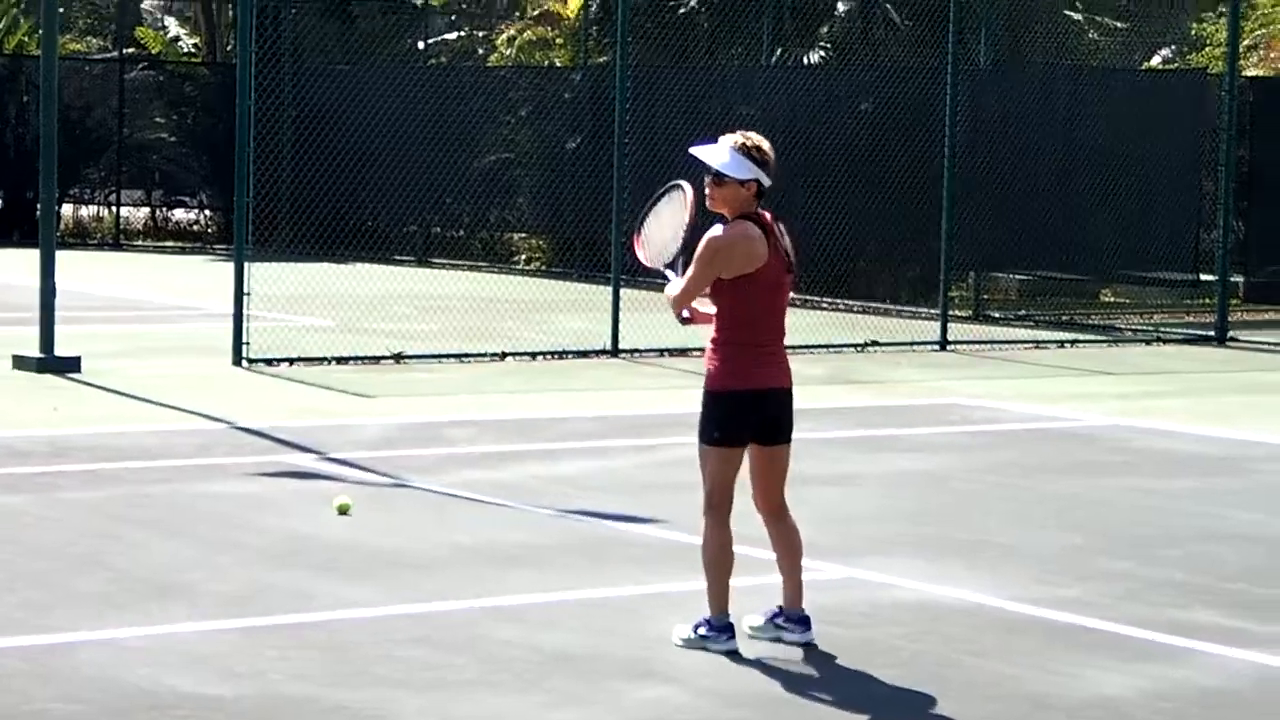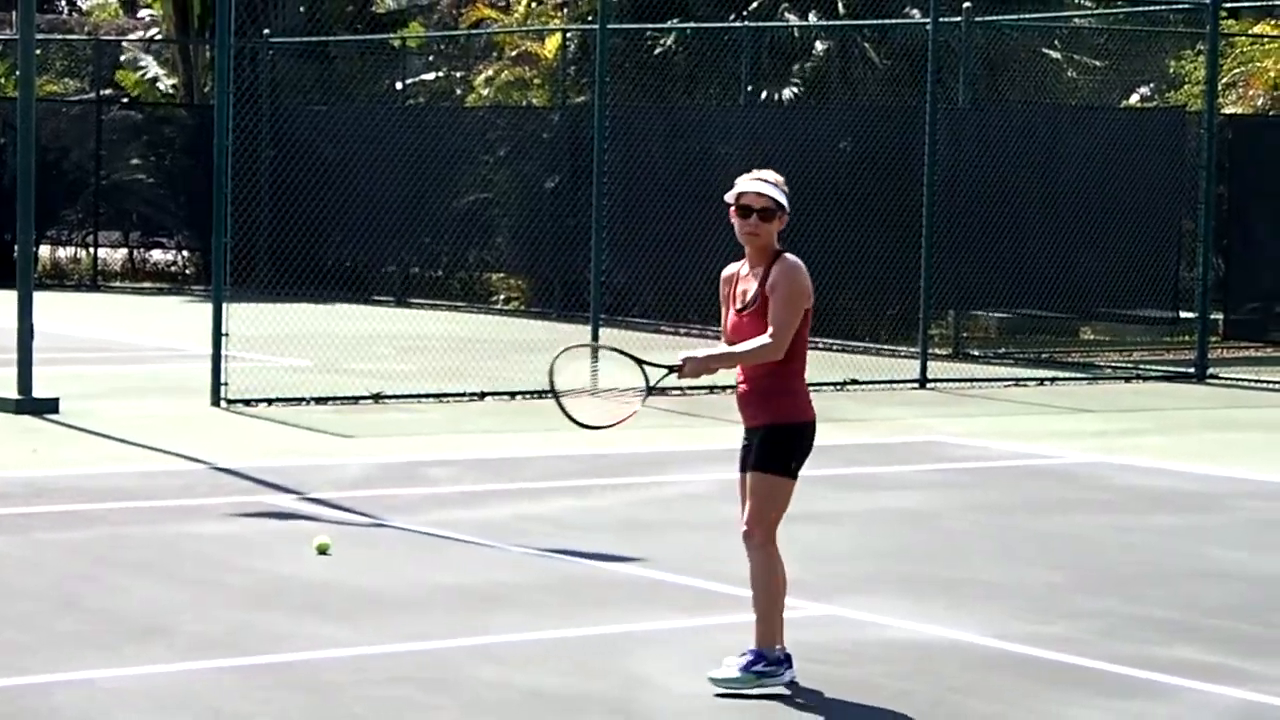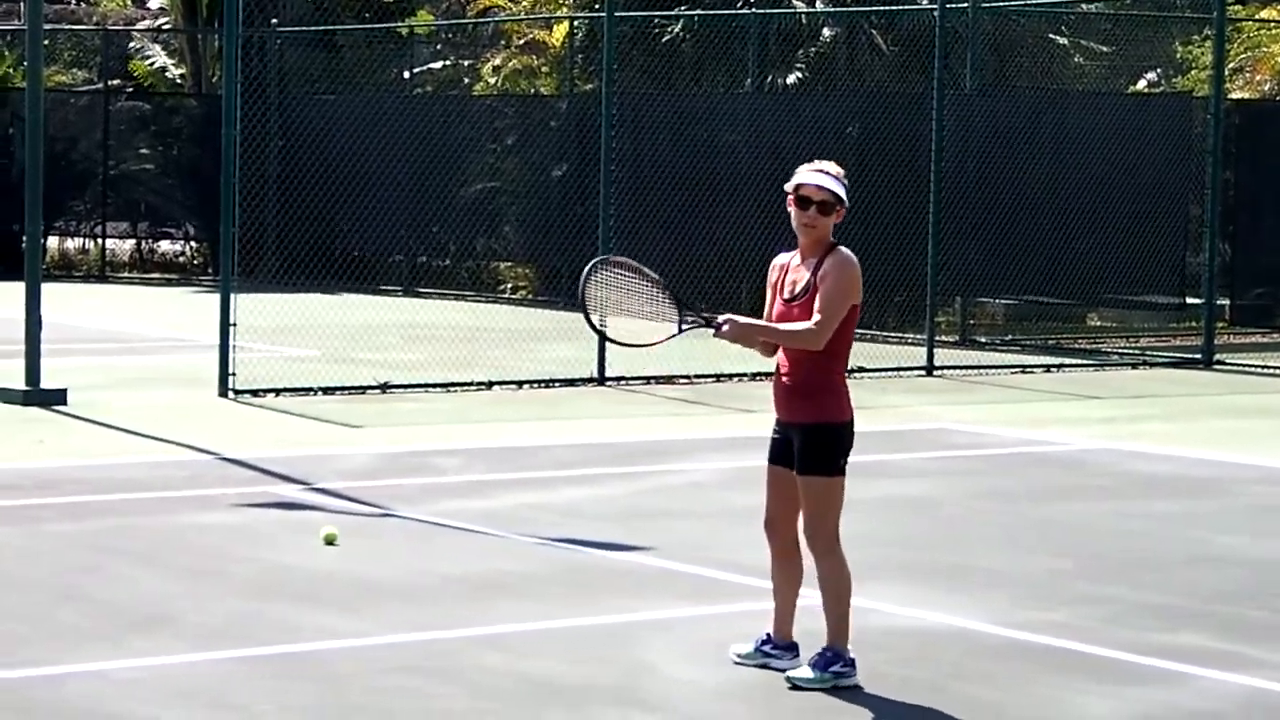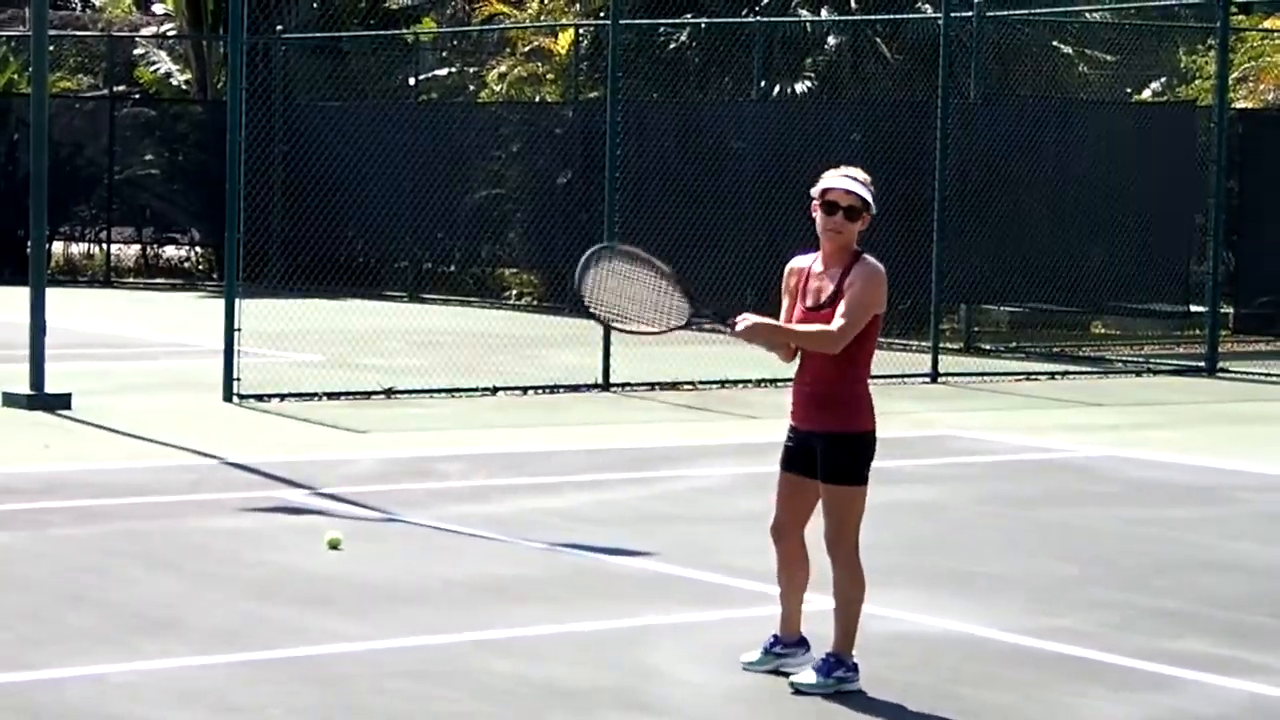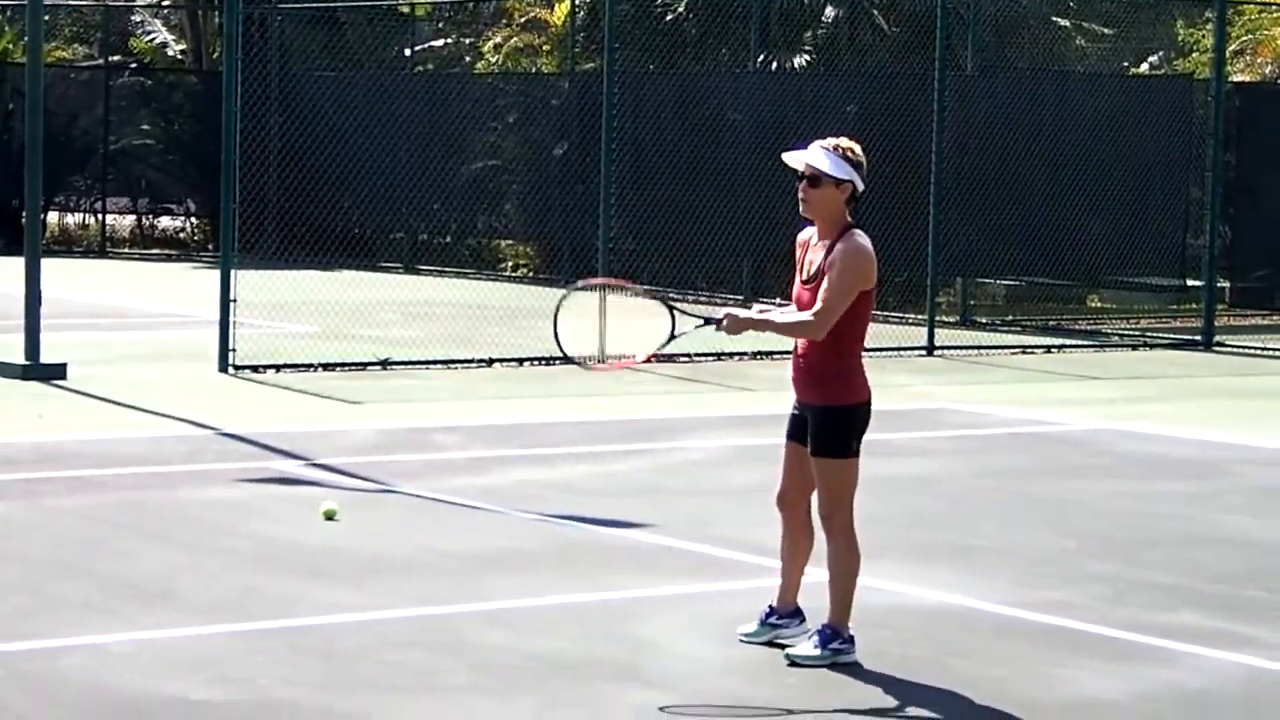
dt=0.5s
person 1, frame 1
left shoulder: (724, 238)
right shoulder: (773, 233)
left elbow: (683, 298)
left wrist: (679, 294)
right wrist: (704, 311)
left hip: (734, 388)
right hip: (775, 387)
left knee: (717, 508)
right knee: (771, 503)
left ankle: (717, 624)
right ankle: (793, 614)
person 1, frame 2
left shoulder: (788, 271)
right shoulder: (731, 276)
left elbow: (775, 346)
left wrist: (712, 359)
right wrist: (709, 359)
left hip: (783, 422)
right hip: (759, 423)
left knee: (756, 536)
right knee: (759, 538)
left ankle: (766, 658)
right ankle: (773, 651)
person 1, frame 3
left shoulder: (841, 264)
right shoulder: (780, 265)
left elbow: (816, 335)
left wrist: (752, 326)
right wrist: (746, 333)
left hip: (824, 419)
right hip: (789, 417)
left knee: (821, 537)
right knee: (778, 528)
left ankle: (838, 657)
right ankle: (780, 640)
person 1, frame 4
left shoulder: (867, 273)
right shoulder: (797, 268)
left elbow: (835, 338)
right elbow: (789, 349)
left wrist: (769, 327)
right wrist: (767, 335)
left hip: (846, 428)
right hip: (805, 423)
left knee: (840, 544)
right knee: (785, 531)
left ankle: (842, 662)
right ankle: (789, 640)
person 1, frame 5
left shoulder: (853, 250)
right shoulder: (806, 240)
left elbow: (816, 325)
left wrist: (752, 320)
right wrist: (760, 315)
left hip: (839, 400)
right hip: (809, 396)
left knee: (834, 516)
right knee: (791, 501)
left ankle: (838, 634)
right ankle: (785, 611)
